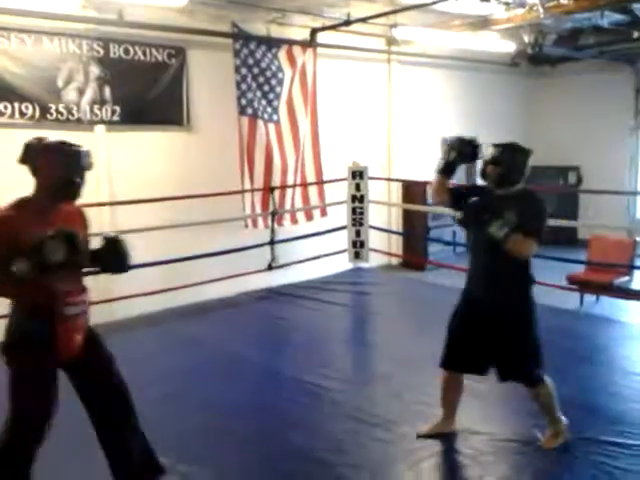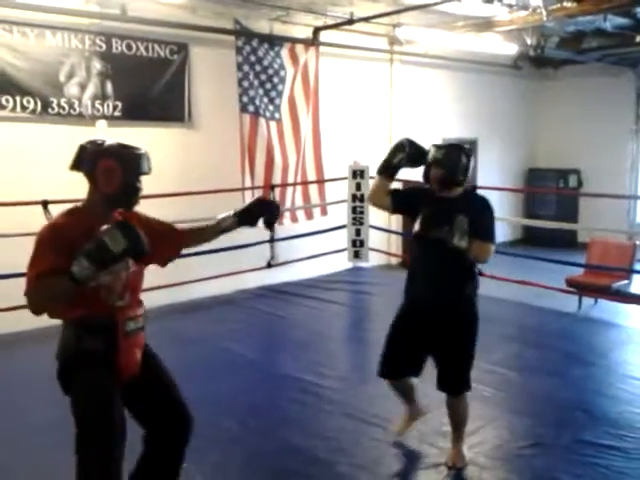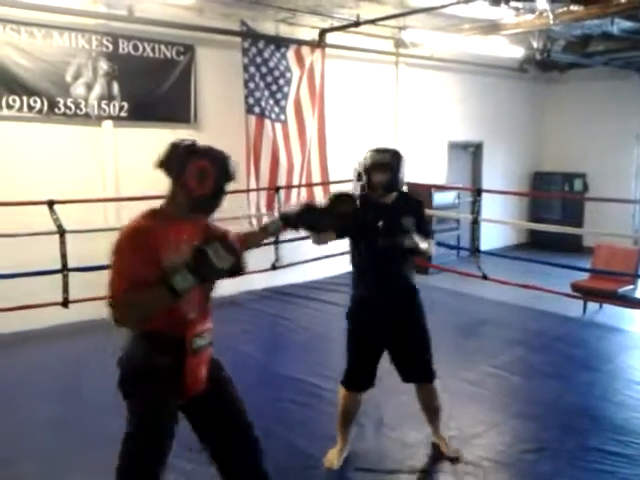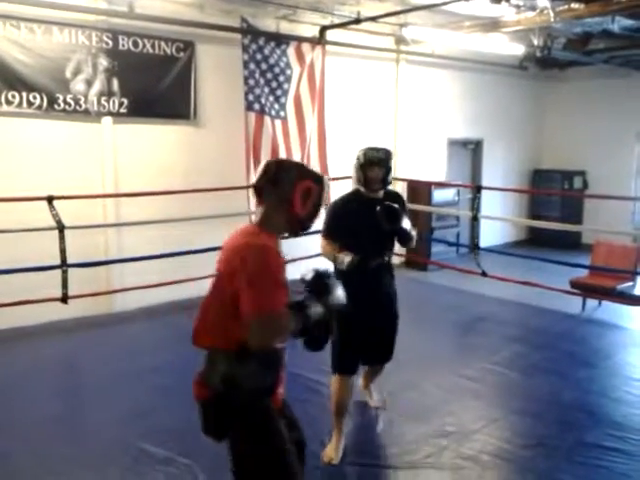
dt=0.4s
person 1, frame 1
left shoulder: (75, 215)
left wrist: (104, 257)
right wrist: (31, 264)
left hip: (76, 328)
right hip: (34, 333)
left knee: (117, 406)
right knee: (29, 425)
person 1, frame 2
left shoulder: (131, 222)
right shoulder: (60, 231)
left elbow: (187, 238)
right elbow: (38, 301)
left wrist: (239, 218)
right wrist: (89, 263)
left hip: (132, 346)
right hip: (89, 353)
left knee: (174, 422)
right knee: (103, 451)
person 1, frame 3
left shoulder: (200, 228)
right shoulder: (141, 236)
left elbow: (235, 244)
right elbow: (125, 313)
left wrist: (283, 222)
right wrist: (190, 274)
left hip: (196, 361)
right hip: (154, 365)
left knee: (240, 447)
person 1, frame 4
left shoulder: (247, 239)
right shoulder: (260, 250)
right elbow: (264, 333)
left hip: (253, 383)
right hip: (240, 392)
left knee: (292, 449)
person 2, frame 1
left shoulder: (530, 204)
right shoulder: (482, 195)
left elbow: (525, 250)
right elbow: (438, 195)
left wrist: (490, 226)
right wrist: (450, 163)
left hip: (511, 300)
right hip: (476, 293)
left knee: (527, 372)
right knee: (453, 362)
left ankle: (557, 423)
right ankle: (447, 421)
person 2, frame 2
left shoulder: (476, 205)
right shoulder: (420, 196)
left elbow: (483, 254)
right elbow: (376, 198)
left wrist: (451, 236)
right wrist: (391, 165)
left hip: (457, 306)
right hip: (417, 300)
left knee: (454, 383)
right knee: (393, 368)
left ankle: (457, 444)
right ankle: (413, 408)
person 2, frame 3
left shoulder: (411, 205)
right shoulder: (356, 208)
left elbow: (428, 246)
right elbow: (322, 235)
left wrist: (409, 239)
right wrist: (323, 220)
left hip: (405, 301)
right hip: (367, 304)
left knee: (423, 374)
right knee: (354, 381)
left ankle: (437, 434)
right ankle: (341, 442)
person 2, frame 4
left shoulder: (394, 201)
right shoulder: (343, 206)
left elbow: (409, 241)
right elbow: (328, 248)
left wrist: (401, 224)
right wrist: (351, 262)
left hip: (383, 289)
right hip: (352, 294)
left knee: (382, 353)
right knee: (344, 366)
left ankle: (367, 384)
right ankle: (337, 435)
